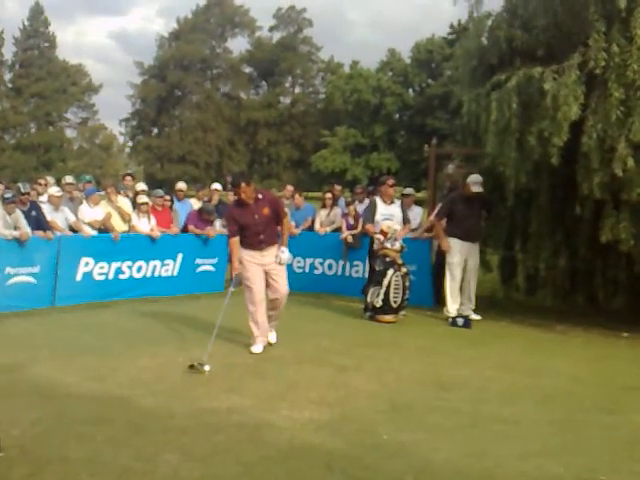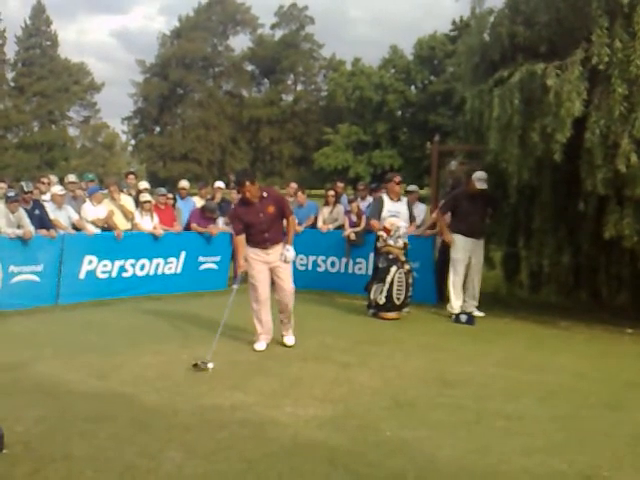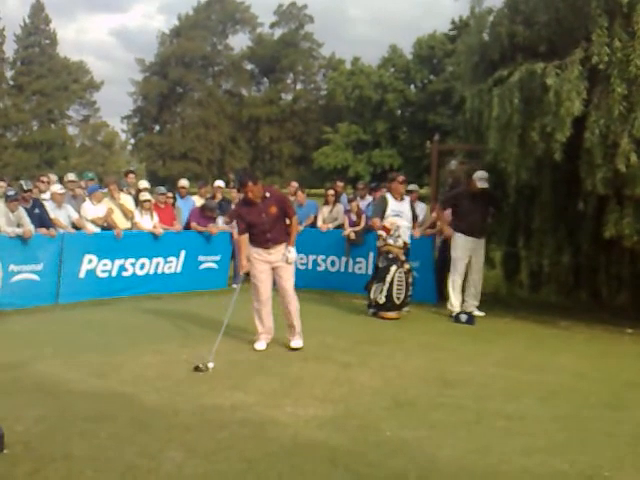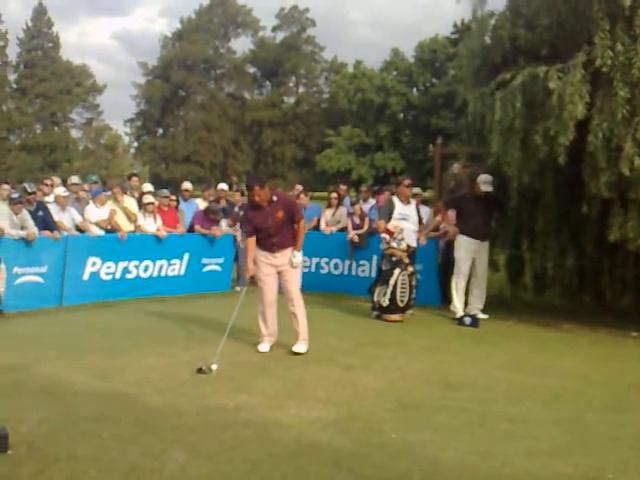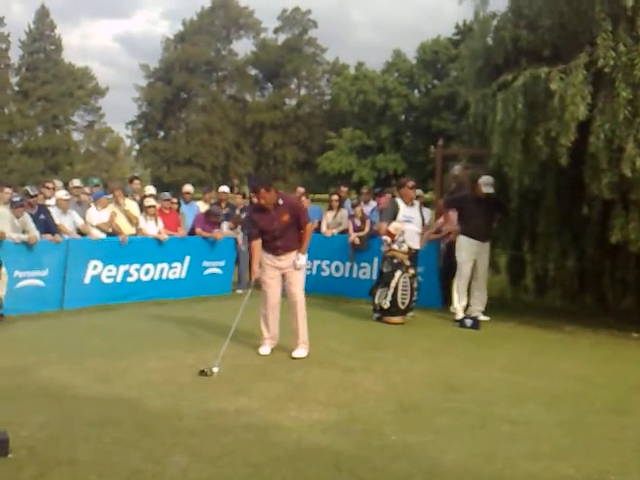
dt=0.1s
person 1, frame 1
left shoulder: (270, 199)
right shoulder: (233, 211)
left elbow: (284, 221)
right elbow: (234, 237)
left wrist: (284, 246)
right wrist: (234, 261)
left hip: (273, 251)
right hip: (249, 255)
left knee: (281, 291)
right knee: (256, 297)
left ankle: (271, 324)
right ankle: (259, 338)
person 1, frame 2
left shoulder: (275, 197)
right shoulder: (238, 209)
left elbow: (290, 219)
right elbow: (239, 235)
left wrist: (289, 245)
right wrist: (240, 259)
left hip: (278, 249)
right hip: (255, 253)
left knee: (286, 290)
right knee: (260, 295)
left ankle: (287, 329)
right ankle: (263, 335)
person 1, frame 3
left shoulder: (278, 197)
right shoulder: (241, 208)
left elbow: (293, 219)
right elbow: (243, 235)
left wrist: (291, 246)
right wrist: (243, 259)
left hip: (281, 249)
right hip: (257, 252)
left knee: (287, 291)
right knee: (261, 295)
left ankle: (296, 334)
right ankle: (264, 335)
person 1, frame 4
left shoulder: (286, 201)
right shoulder: (249, 211)
left elbow: (300, 224)
right elbow: (250, 237)
left wrist: (298, 250)
right wrist: (249, 262)
left hip: (288, 253)
right hip: (264, 255)
left knee: (293, 295)
right knee: (267, 297)
left ankle: (301, 339)
right ankle: (267, 337)
person 1, frame 5
left shoulder: (292, 203)
right shoulder: (254, 213)
left elbow: (307, 227)
right elbow: (255, 240)
left wrist: (302, 253)
right wrist: (255, 264)
left hip: (293, 257)
right hip: (269, 258)
left knee: (297, 299)
right knee: (270, 300)
left ankle: (302, 344)
right ankle: (268, 340)
person 2, frame 1
left shoulder: (481, 200)
right shoulder: (453, 199)
left elbow: (488, 213)
right elbow: (437, 219)
left wrist: (480, 223)
right wrist: (442, 239)
left hip: (474, 243)
right hip: (456, 242)
left knee: (471, 278)
right knee: (454, 277)
left ankle: (466, 309)
right ankle: (451, 312)
person 2, frame 2
left shoulder: (486, 197)
right shoulder: (457, 195)
left elbow: (494, 210)
right elbow: (440, 213)
left wrist: (486, 220)
right wrist: (446, 232)
left hip: (478, 240)
right hip: (460, 238)
left knee: (475, 275)
right knee: (457, 274)
left ankle: (470, 306)
right ankle: (455, 309)
person 2, frame 3
left shoulder: (488, 196)
right shoulder: (459, 194)
left elbow: (496, 209)
right elbow: (439, 208)
left wrist: (487, 218)
right wrist: (445, 226)
left hip: (479, 239)
right hip: (461, 237)
left knee: (476, 274)
right knee: (457, 272)
left ankle: (470, 305)
right ankle: (455, 307)
person 2, frame 4
left shoulder: (492, 200)
right shoulder: (463, 197)
left elbow: (502, 213)
right elbow: (441, 205)
left wrist: (492, 222)
left hip: (483, 242)
right hip: (465, 239)
left knee: (480, 276)
right knee: (461, 273)
left ankle: (474, 308)
right ankle: (458, 309)
person 2, frame 5
left shoulder: (494, 201)
right shoulder: (464, 198)
left elbow: (504, 213)
right elbow: (442, 204)
left wrist: (493, 224)
left hip: (484, 243)
right hip: (466, 240)
left knee: (481, 277)
right knee: (463, 274)
left ankle: (475, 310)
right ankle: (459, 309)
person 3, frame 1
left shoulder: (399, 204)
right shoulder: (374, 203)
left elbow: (407, 223)
right elbow: (367, 224)
left wrist: (404, 231)
right wrist: (377, 234)
right knee: (375, 277)
person 3, frame 2
left shoulder: (405, 201)
right shoulder: (381, 199)
left elbow: (413, 221)
right elbow: (372, 220)
left wrist: (411, 228)
right wrist: (381, 230)
left hip: (401, 244)
right hip: (384, 243)
left knee: (401, 275)
right knee: (380, 274)
left ankle: (399, 304)
right ankle: (374, 304)
person 3, frame 3
left shoulder: (408, 201)
right shoulder: (384, 199)
left elbow: (414, 220)
right elbow: (375, 219)
left wrist: (416, 229)
right wrist: (381, 230)
left hip: (404, 243)
right hip: (386, 243)
left knee: (403, 275)
right knee: (382, 274)
left ankle: (400, 303)
right ankle: (375, 304)
person 3, frame 4
left shoulder: (414, 204)
right shoulder: (391, 202)
left elbow: (420, 224)
right elbow: (381, 221)
left wrist: (422, 234)
right wrist: (385, 234)
left hip: (410, 247)
right hip: (392, 246)
left knee: (407, 278)
right knee: (386, 276)
left ankle: (404, 306)
right ankle: (379, 305)
person 3, frame 5
left shoulder: (418, 205)
right shoulder: (394, 204)
left elbow: (423, 226)
right elbow: (384, 223)
left wrist: (423, 237)
left hip: (413, 248)
